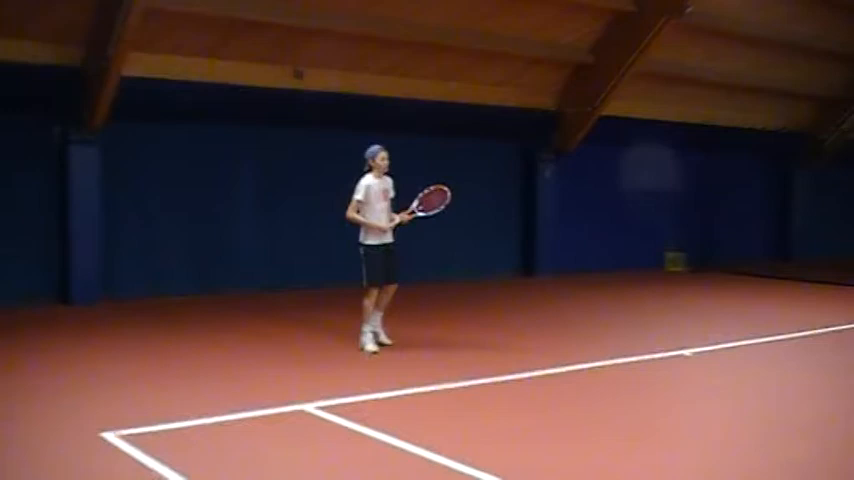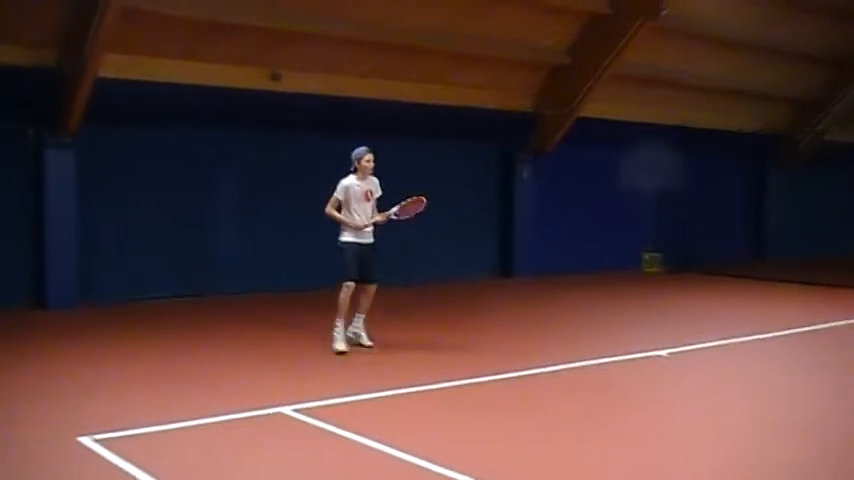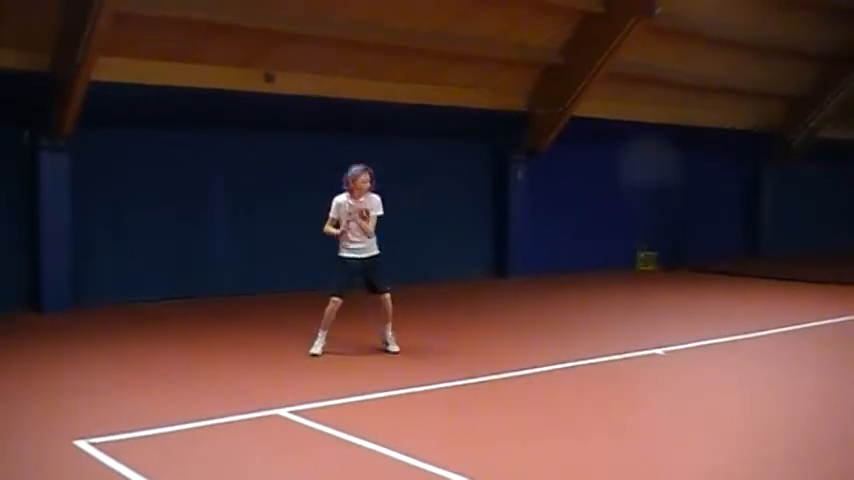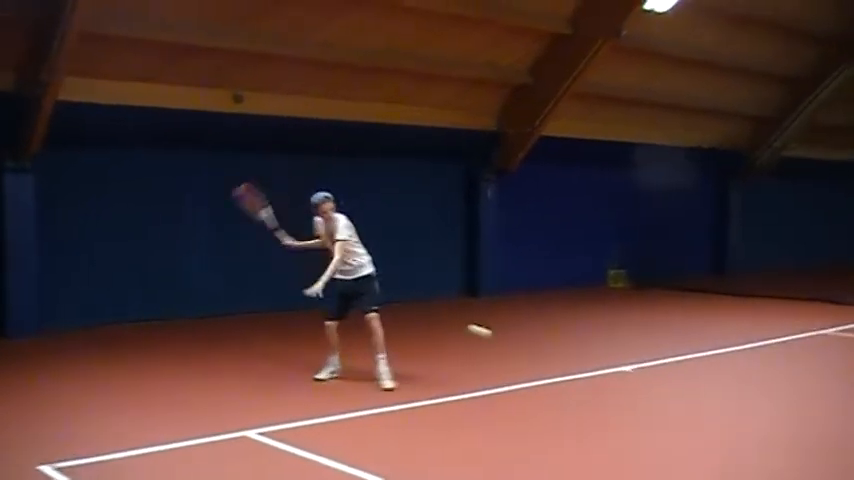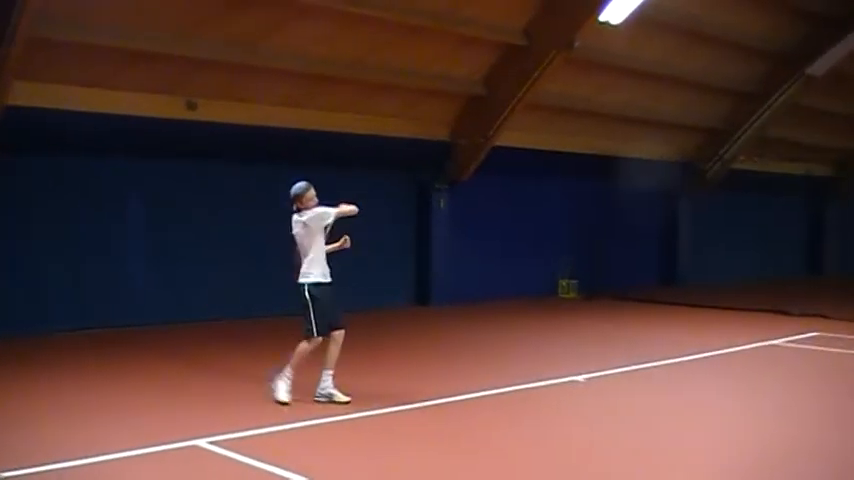
dt=0.5s
person 1, frame 1
left shoulder: (388, 182)
right shoulder: (365, 183)
right elbow: (350, 214)
left wrist: (399, 217)
right wrist: (375, 226)
left hip: (387, 241)
right hip: (371, 243)
left knee: (391, 285)
right knee: (373, 288)
left ankle: (375, 325)
right ankle: (366, 335)
person 1, frame 2
left shoulder: (374, 183)
right shoulder: (346, 184)
right elbow: (329, 210)
left wrist: (378, 218)
right wrist: (351, 223)
left hip: (368, 241)
right hip: (350, 241)
left knee: (370, 286)
right knee: (349, 285)
left ankle: (357, 329)
right ankle: (339, 333)
person 1, frame 3
left shoulder: (375, 200)
right shoulder: (339, 201)
left elbow: (369, 231)
right elbow: (326, 228)
left wrist: (355, 220)
right wrist: (338, 232)
left hip: (370, 256)
right hip: (347, 257)
left knee: (385, 297)
right knee: (335, 300)
left ankle: (388, 337)
right ankle: (320, 340)
person 1, frame 4
left shoulder: (342, 223)
right shoulder: (319, 223)
left elbow: (338, 257)
left wrist: (321, 283)
right wrist: (297, 244)
left hip: (364, 275)
right hip: (342, 279)
left knee: (372, 318)
right knee: (330, 324)
left ankle: (383, 370)
right ankle: (333, 365)
person 1, frame 5
left shoulder: (298, 219)
right shoulder: (316, 215)
right elbow: (351, 210)
left wrist: (337, 245)
right wrist: (343, 208)
left hip: (321, 283)
right hip: (312, 284)
left knee: (338, 333)
right knee: (314, 338)
left ankle: (325, 387)
right ankle: (284, 379)
